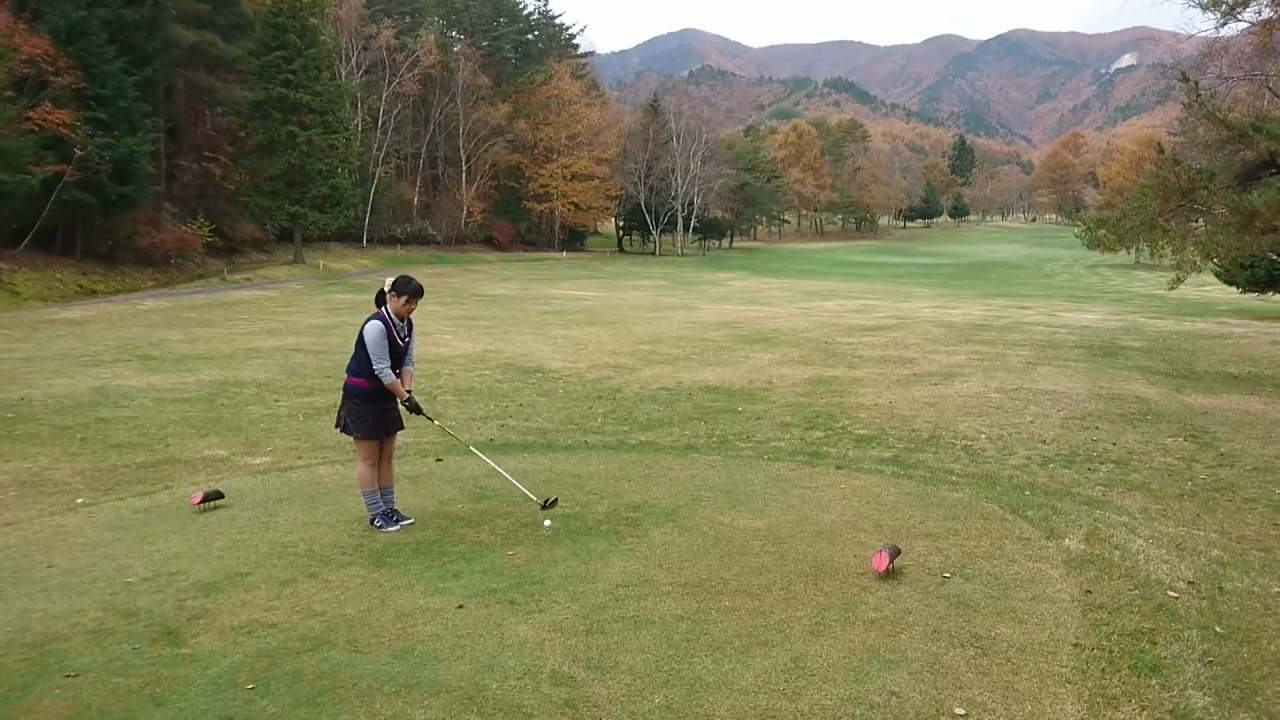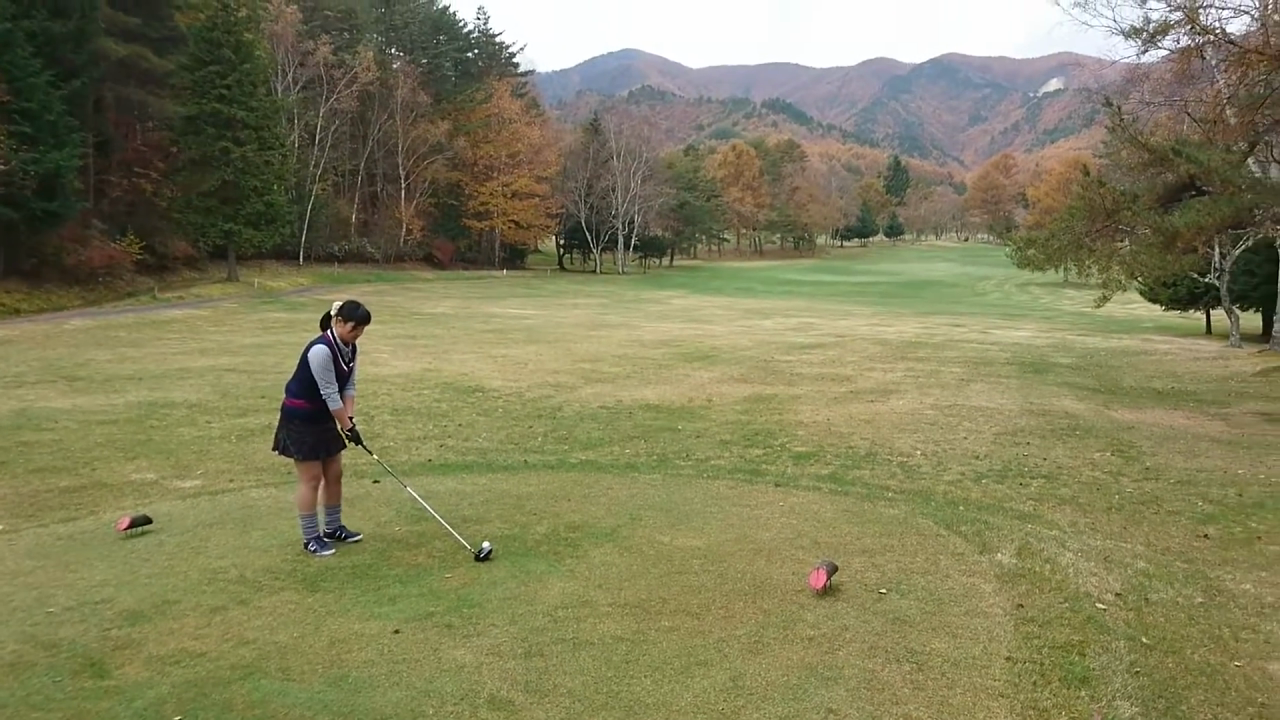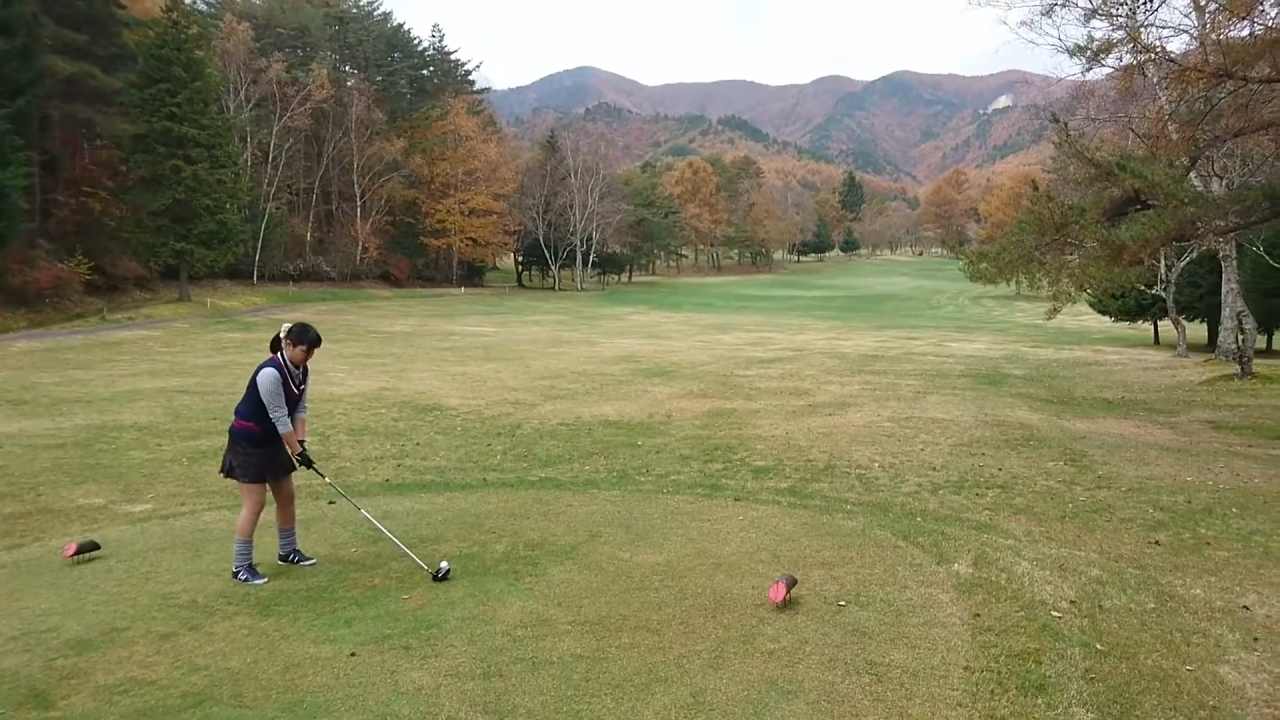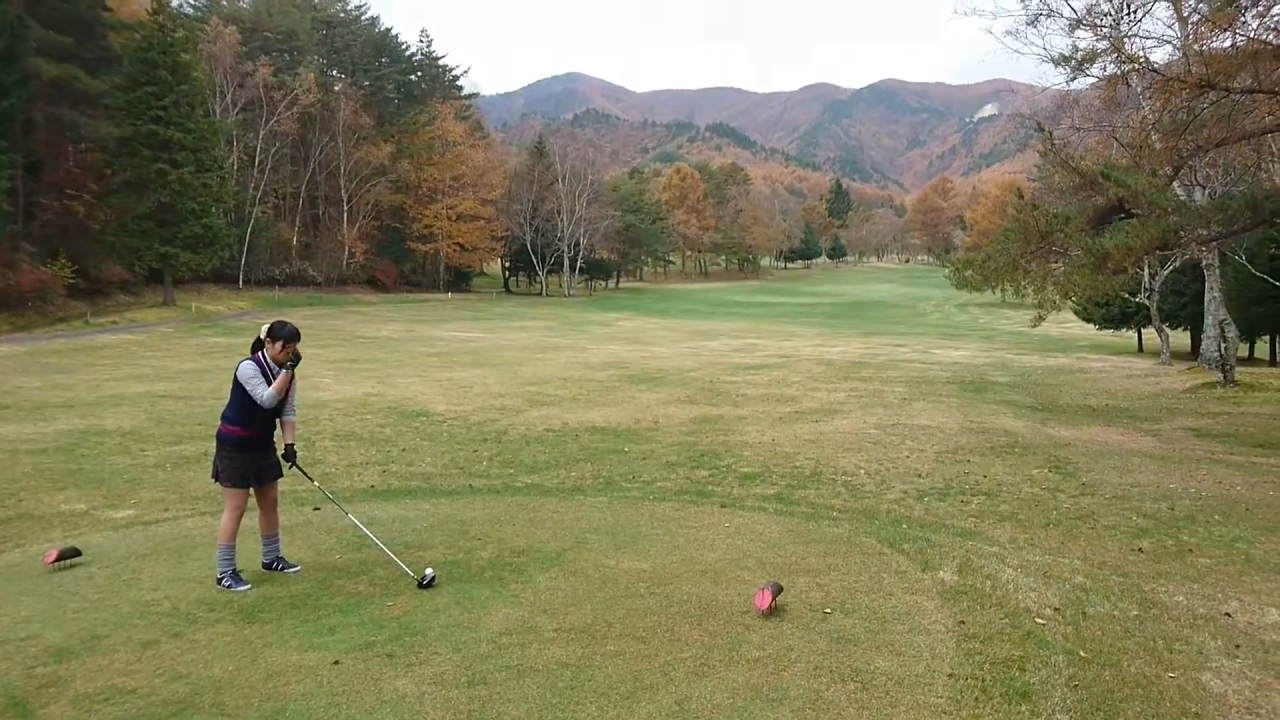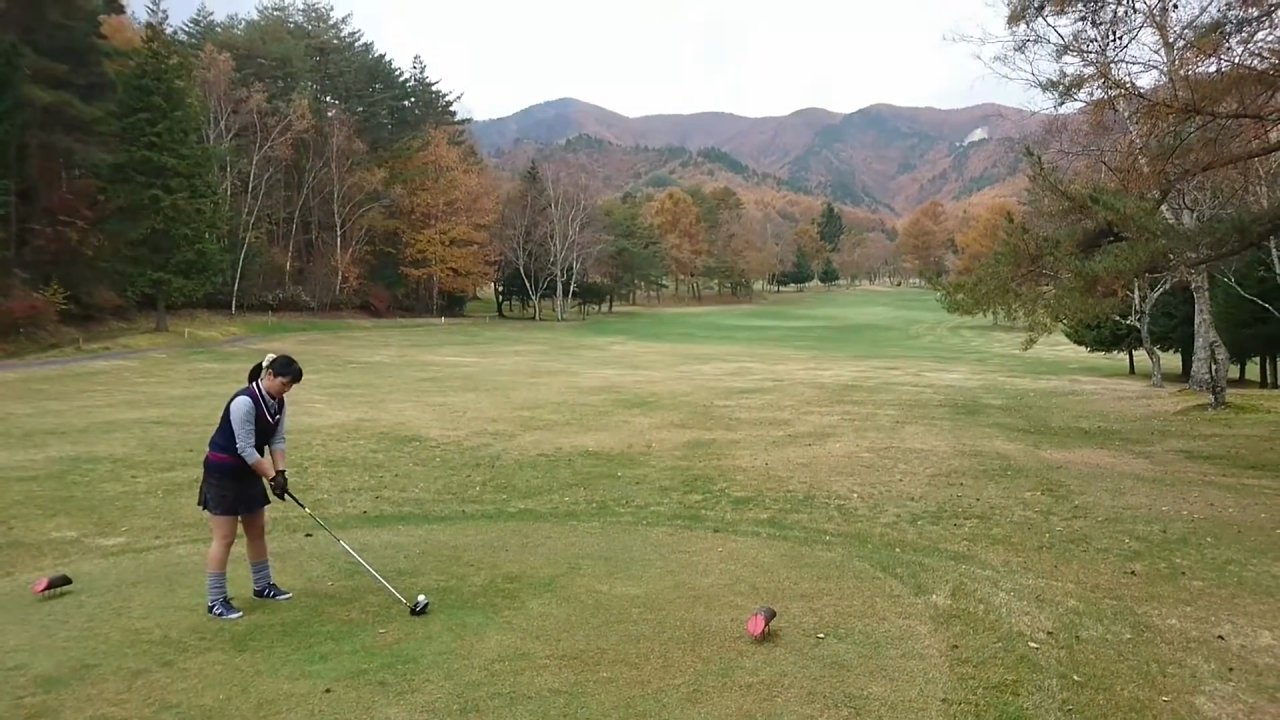
dt=1s
person 1, frame 1
left shoulder: (407, 325)
right shoulder: (376, 326)
left elbow: (407, 362)
right elbow: (382, 370)
left wrist: (407, 391)
right wrist: (405, 398)
left hip: (385, 397)
right hip: (362, 398)
left knee: (386, 457)
right knee: (369, 458)
left ankle: (389, 509)
right ankle: (376, 514)
person 1, frame 2
left shoulder: (350, 348)
right shoulder: (321, 350)
left elbow: (348, 386)
right elbow: (330, 394)
left wrist: (349, 419)
right wrist: (347, 427)
left hip: (324, 418)
right hip: (300, 418)
left knee: (334, 474)
right knee: (311, 479)
left ankle: (333, 528)
right ankle: (311, 537)
person 1, frame 3
left shoulder: (302, 371)
right shoulder: (270, 373)
left elbow: (299, 409)
right elbow: (279, 417)
left wrist: (301, 442)
right wrist: (297, 451)
left hip: (272, 440)
right hip: (248, 441)
left knee: (286, 496)
right knee: (254, 504)
left ankle: (288, 551)
right ankle: (241, 566)
person 1, frame 4
left shoulder: (285, 370)
right shoulder: (248, 367)
left elbow: (288, 411)
right elbow: (267, 400)
left wrist: (289, 444)
right wrist: (286, 369)
left hip: (263, 444)
right hip: (235, 445)
left knee: (269, 502)
right knee: (235, 509)
left ankle: (271, 558)
right ankle: (225, 572)
person 1, frame 5
left shoulder: (277, 402)
right shoulder: (244, 401)
left elbow: (277, 440)
right elbow: (246, 449)
left wrist: (280, 473)
right wrist: (272, 478)
left hip: (248, 472)
right hip: (222, 473)
left knee: (257, 530)
right knee: (225, 537)
left ankle: (263, 585)
right ankle: (216, 600)
